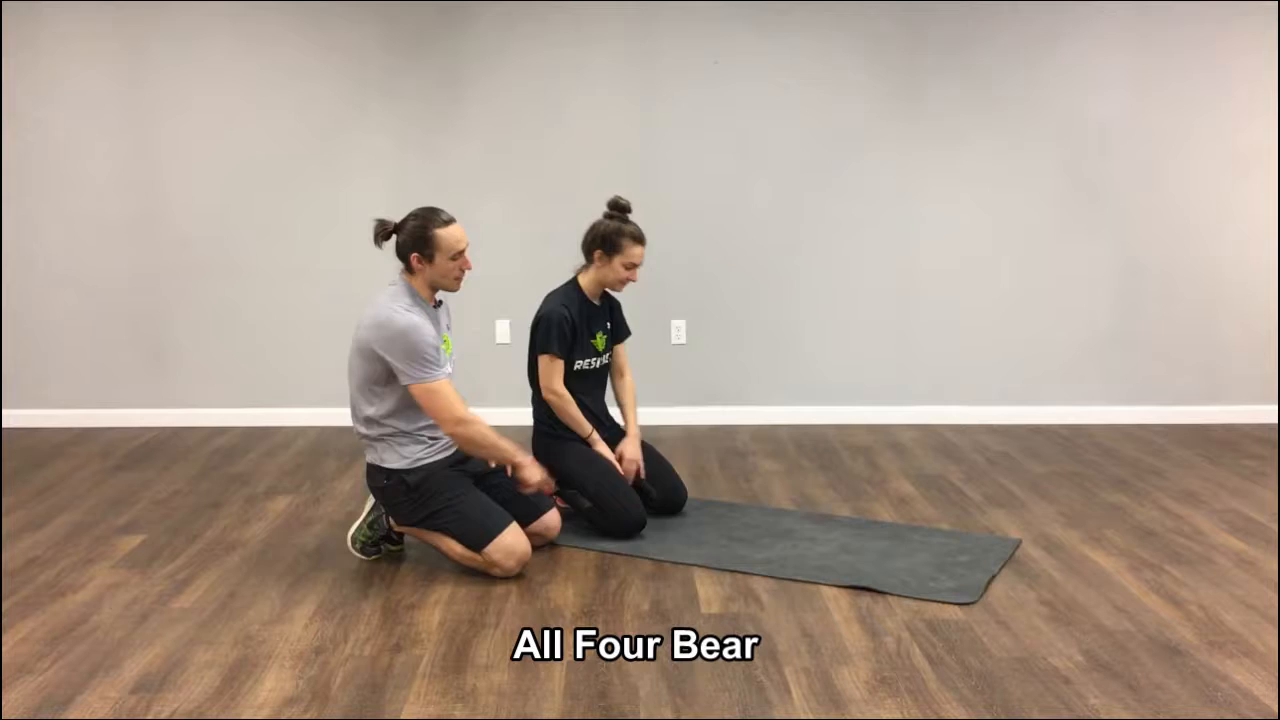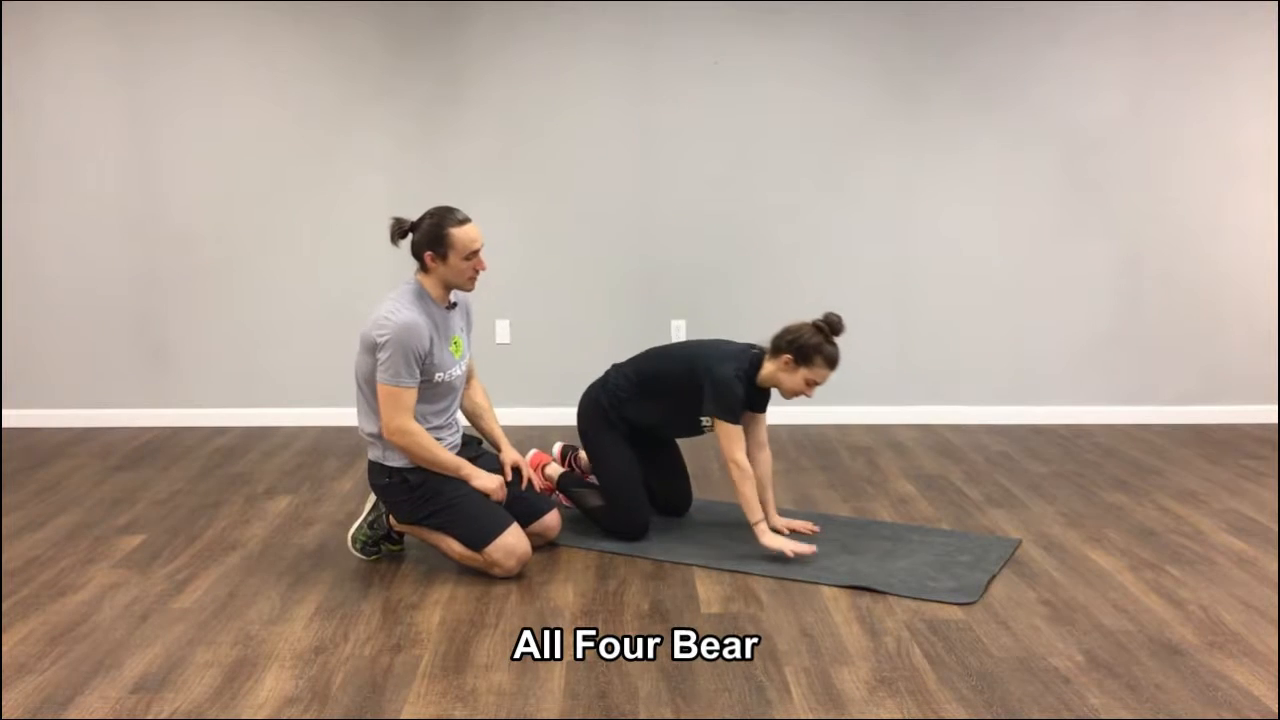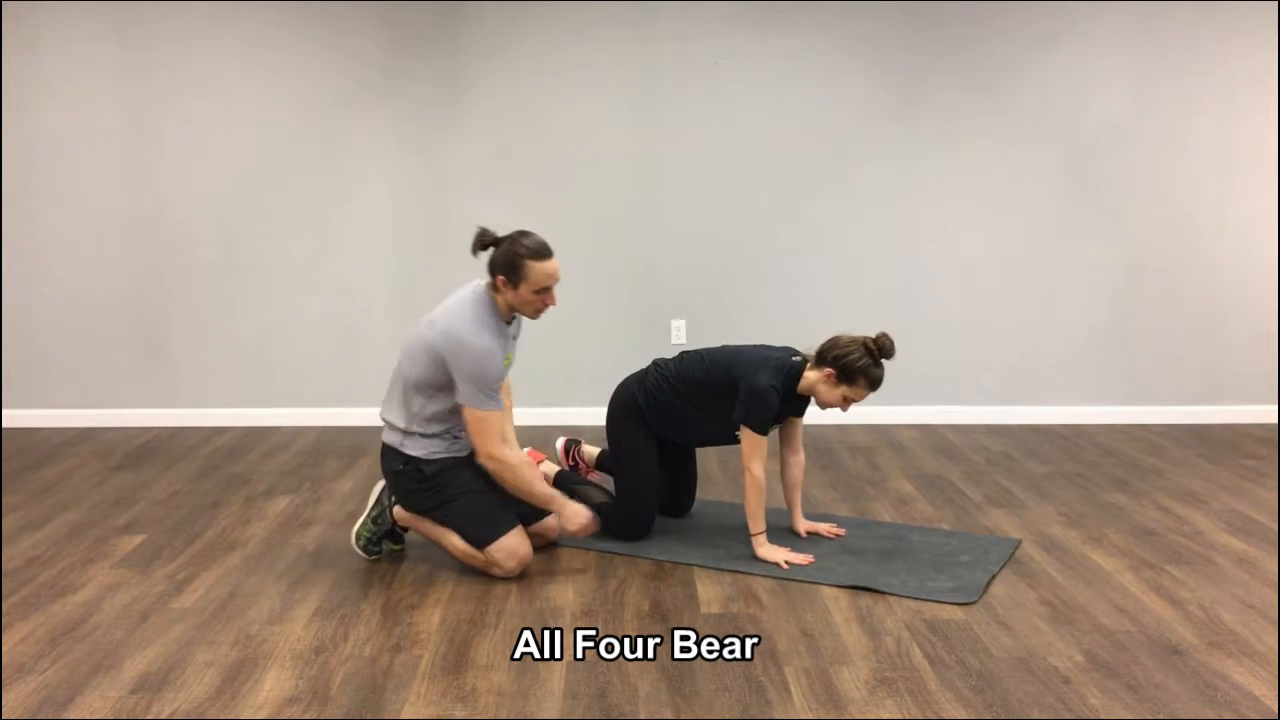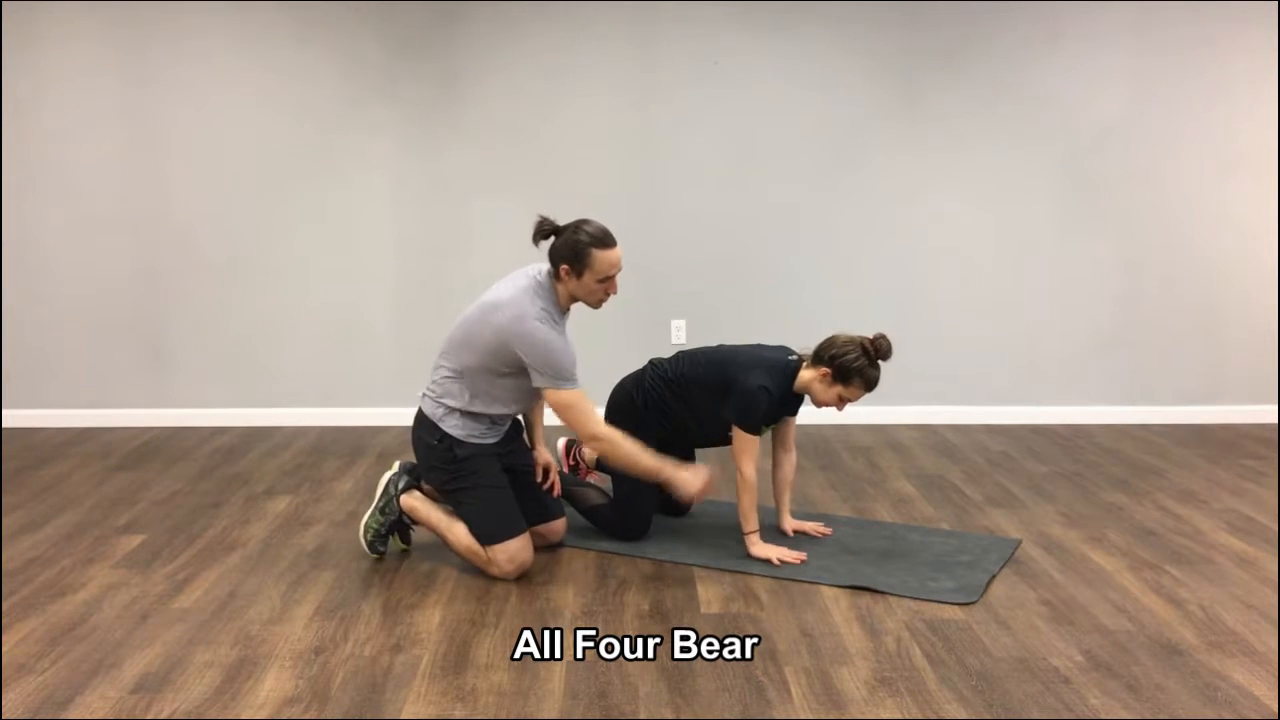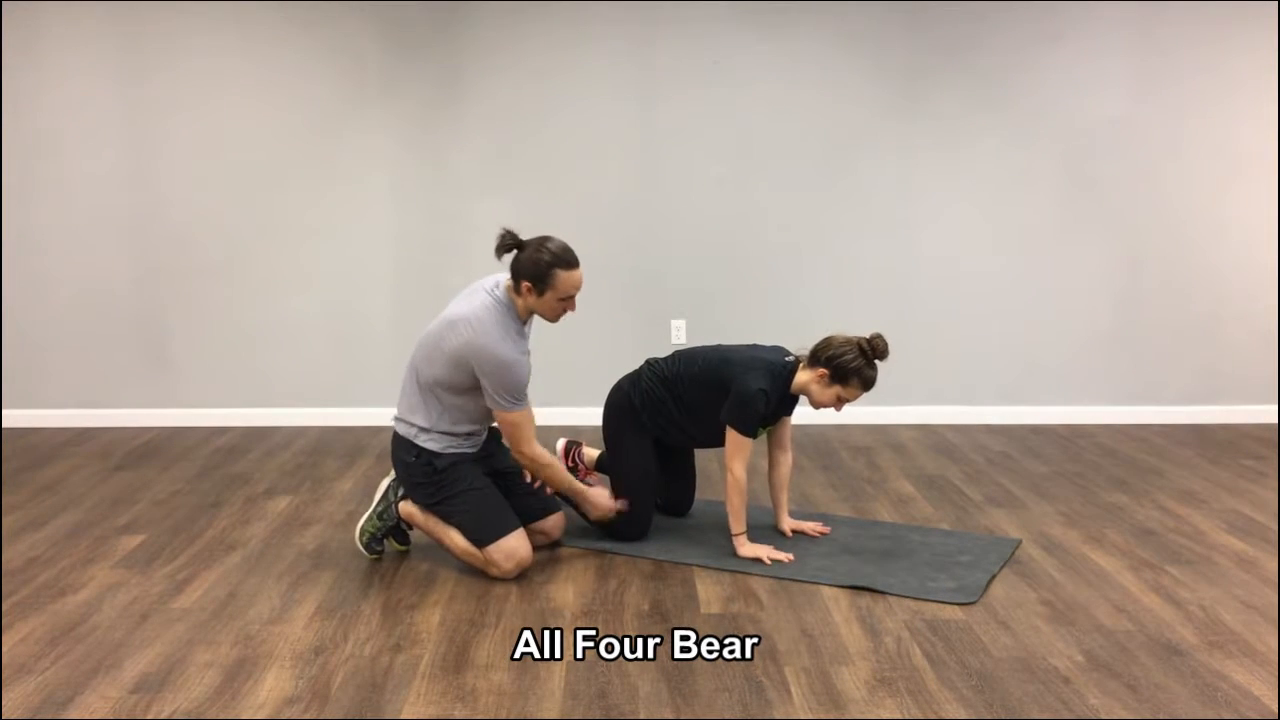
dt=1s
person 1, frame 1
left shoulder: (434, 300)
right shoulder: (401, 322)
right elbow: (454, 420)
left wrist: (498, 448)
right wrist: (520, 460)
left hip: (448, 449)
right hip: (409, 469)
left knee: (547, 526)
right knee: (511, 556)
left ankle: (423, 517)
right ankle: (395, 522)
person 1, frame 2
left shoulder: (458, 302)
right shoulder: (403, 324)
right elbow: (398, 430)
left wrist: (503, 446)
right wrist: (470, 474)
left hip: (453, 446)
right hip: (408, 468)
left knee: (547, 525)
right knee: (510, 556)
left ankle: (421, 514)
right ankle: (396, 519)
person 1, frame 3
left shoulder: (500, 305)
right shoulder: (476, 339)
right elbow: (492, 455)
left wrist: (514, 450)
right wrist: (561, 504)
left hip: (461, 442)
right hip: (423, 456)
left knee: (547, 529)
right knee: (512, 558)
left ankle: (431, 508)
right ankle: (398, 513)
person 1, frame 4
left shoulder: (538, 282)
right shoulder: (534, 326)
right elbow: (594, 433)
left wrist: (536, 444)
right wrist: (674, 474)
left hip: (495, 427)
right hip: (450, 436)
left knee: (550, 529)
right knee: (510, 561)
right ankle: (403, 501)
person 1, frame 5
left shoulder: (500, 289)
right shoulder: (498, 346)
right elbow: (526, 452)
left wrist: (533, 455)
right wrist: (585, 496)
left hip: (473, 438)
right hip: (431, 452)
left knee: (549, 528)
right knee: (512, 559)
left ankle: (444, 503)
right ankle: (404, 507)
person 2, frame 1
left shoulder: (611, 307)
right shoulder: (558, 311)
left elbow: (622, 376)
right elbow: (551, 390)
left wrist: (631, 436)
right wrist: (595, 443)
left hip: (600, 424)
right hip: (563, 437)
left knee: (673, 498)
right knee: (628, 519)
left ankle: (586, 480)
right ankle: (552, 482)
person 2, frame 2
left shoulder: (757, 375)
right shoulder: (727, 374)
left elbow: (759, 449)
right elbow: (737, 460)
left wrist: (772, 514)
right wrist: (762, 532)
left hip: (642, 419)
right hip: (605, 413)
left knee: (676, 504)
right knee: (631, 525)
left ankle: (579, 460)
right ankle: (551, 472)
person 2, frame 3
left shoulder: (797, 377)
right shoulder: (765, 384)
left elbow: (793, 453)
right elbow: (754, 469)
left wrist: (797, 519)
right wrist: (760, 543)
left hip: (668, 417)
right hip: (637, 409)
left knee: (676, 506)
right knee: (633, 526)
left ankle: (581, 453)
right ankle: (548, 472)
person 2, frame 4
left shoulder: (793, 375)
right shoulder: (759, 386)
left elbow: (785, 452)
right elbow: (745, 469)
left wrist: (785, 517)
right wrist: (753, 541)
left hip: (669, 417)
right hip: (635, 409)
left knee: (677, 506)
right knee: (632, 524)
left ankle: (585, 455)
person 2, frame 5
left shoulder: (789, 377)
right shoulder: (756, 386)
left elbow: (781, 453)
right elbow: (735, 469)
left wrist: (783, 517)
right wrist: (742, 542)
left hip: (665, 417)
right hip: (633, 410)
left knee: (678, 505)
right knee: (631, 526)
left ankle: (584, 456)
